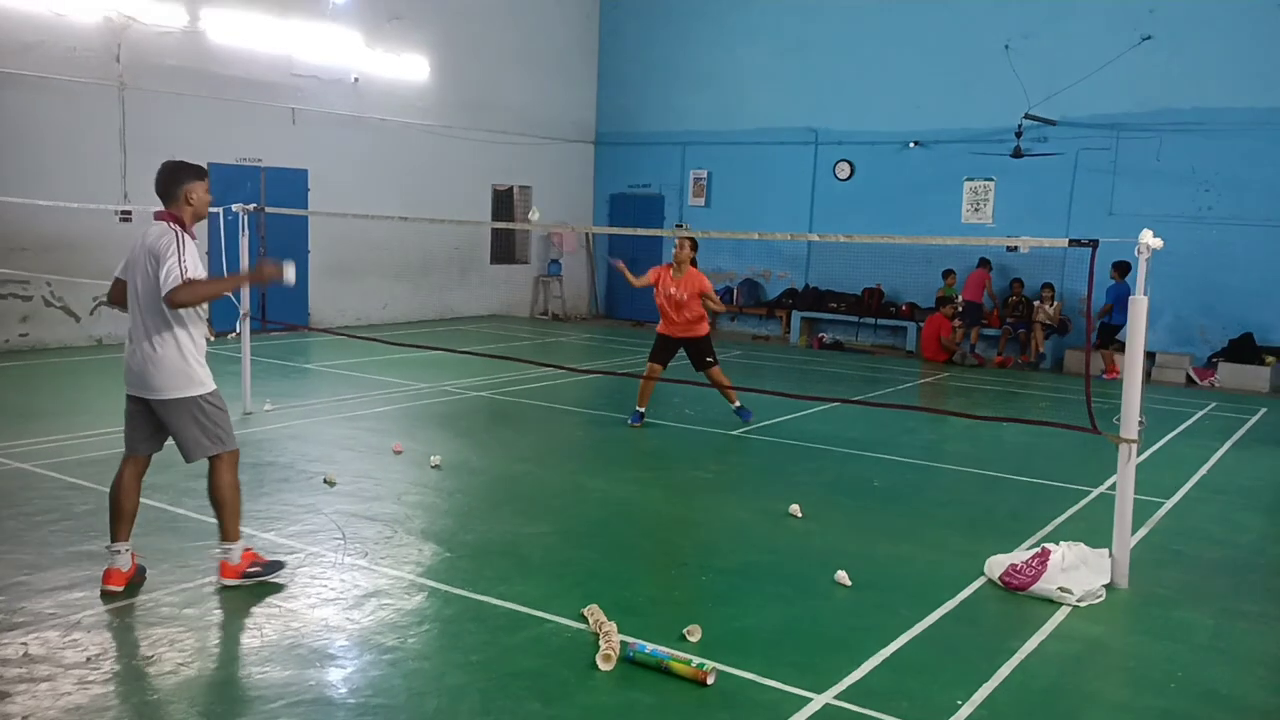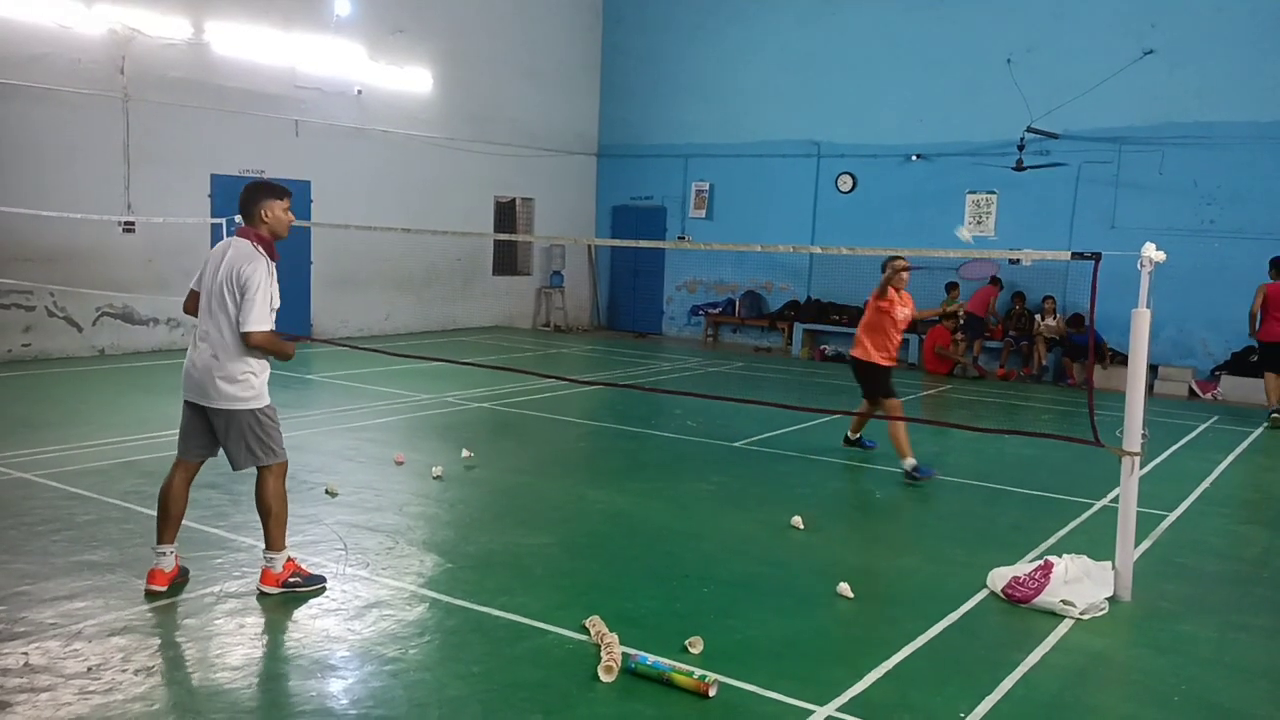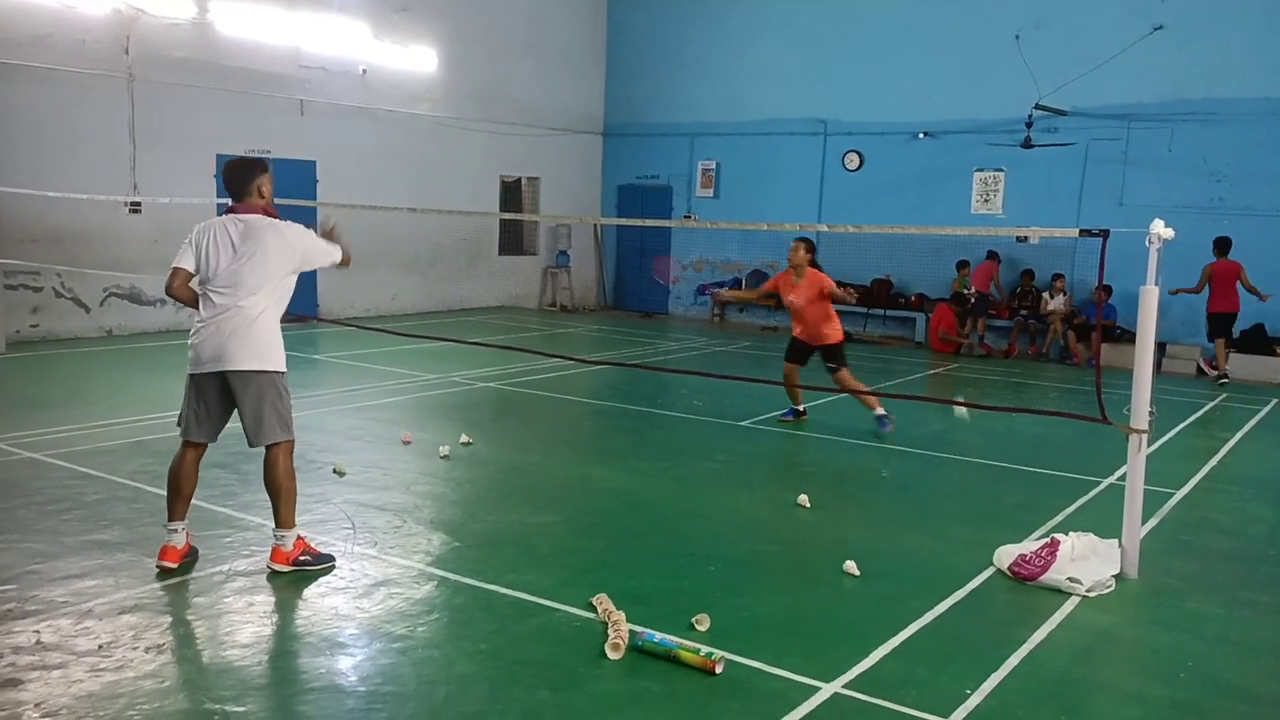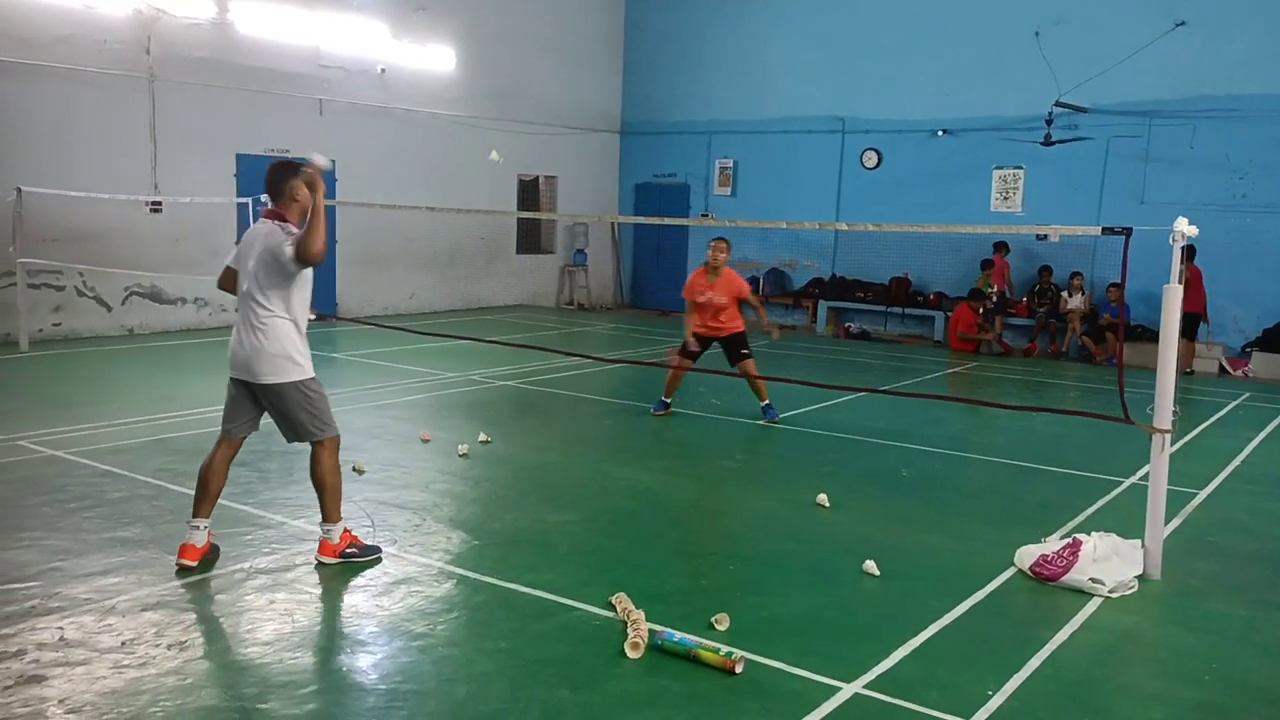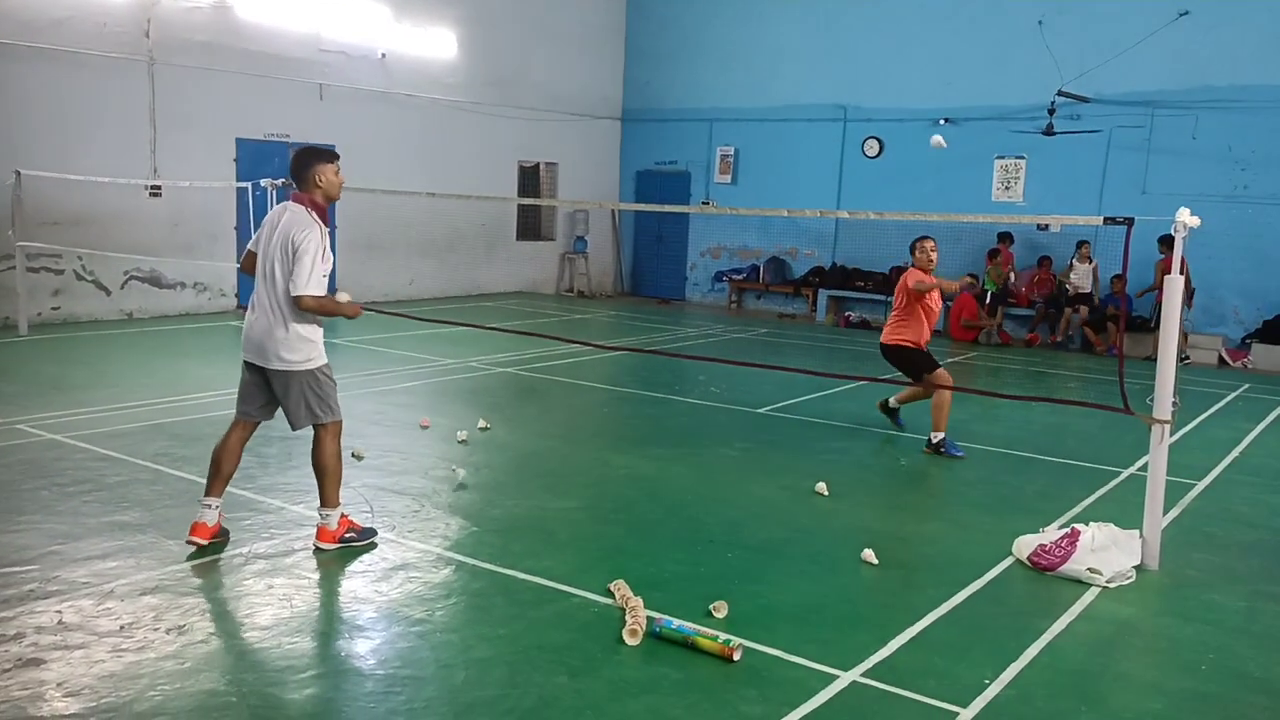
dt=1s
person 1, frame 1
left shoulder: (148, 238)
right shoulder: (176, 240)
left elbow: (116, 296)
right elbow: (180, 295)
right wrist: (244, 279)
left hip: (142, 374)
right hip: (181, 376)
left knee: (135, 461)
right knee: (224, 457)
left ankle: (118, 565)
right ankle: (235, 558)
person 1, frame 2
left shoulder: (222, 250)
right shoulder: (258, 265)
left elbow: (191, 305)
right elbow: (255, 337)
right wrist: (286, 348)
left hip: (199, 380)
right hip: (238, 387)
left knee: (185, 466)
right knee: (273, 468)
left ankle: (163, 565)
right ankle: (276, 568)
person 1, frame 3
left shoulder: (205, 231)
right shoulder: (287, 234)
left elbow: (176, 287)
right elbow: (342, 258)
right wrist: (331, 238)
left hip: (207, 352)
right hip: (255, 355)
left knee: (192, 445)
right knee: (279, 445)
left ankle: (174, 542)
right ankle: (286, 546)
person 1, frame 4
left shoulder: (256, 232)
right shoulder: (282, 236)
left elbow: (227, 282)
right elbow: (310, 254)
right wrist: (315, 202)
left hip: (244, 359)
right hip: (281, 363)
left knee: (227, 442)
right knee: (326, 441)
left ankle: (195, 539)
right ankle: (333, 539)
person 1, frame 5
left shoulder: (279, 215)
right shoulder: (310, 231)
left elbow: (249, 264)
right elbow: (306, 301)
right wrist: (343, 309)
left hip: (259, 341)
right hip: (295, 347)
left knee: (243, 424)
right knee: (329, 427)
left ankle: (207, 520)
right ankle: (332, 524)
person 2, frame 1
left shoulder: (698, 279)
right shoulder: (660, 272)
left elbow: (719, 306)
right elbow: (637, 283)
left wrist: (712, 306)
right wrist: (623, 270)
left hip: (696, 333)
right hip: (668, 332)
left knee: (715, 376)
right knee: (652, 371)
left ankle: (737, 406)
right ankle: (639, 411)
person 2, frame 2
left shoulder: (906, 298)
right shoulder: (884, 294)
left elbow: (915, 315)
right elbow: (883, 284)
left wrist: (945, 310)
right wrist: (893, 271)
left hip: (883, 360)
right hip: (867, 359)
left knee: (873, 405)
right knee: (894, 408)
left ankle: (853, 437)
right ankle: (910, 465)
person 2, frame 3
left shoulder: (819, 280)
right shoulder: (782, 278)
left elbow: (845, 298)
right elbow: (755, 294)
left wrist: (847, 297)
right wrist: (727, 294)
left hip: (828, 336)
right hip: (802, 335)
left knee: (845, 381)
right knee: (788, 373)
left ankle: (880, 414)
right ankle: (798, 408)
person 2, frame 4
left shoulder: (734, 280)
right shoulder: (696, 278)
left elbow: (756, 304)
right elbow: (690, 311)
left wrist: (768, 325)
right wrist: (689, 335)
left hip: (732, 330)
right hip: (702, 330)
left knee: (750, 370)
right knee: (678, 367)
left ankle: (766, 405)
right ankle: (665, 401)
person 2, frame 5
left shoulder: (926, 276)
right shoulder: (914, 276)
right elbow: (920, 287)
left wrist: (955, 286)
right wrist: (949, 286)
left hip: (912, 342)
right hip: (901, 343)
left knee: (929, 385)
right knee: (944, 382)
left ankle: (891, 404)
right ankle: (938, 441)
